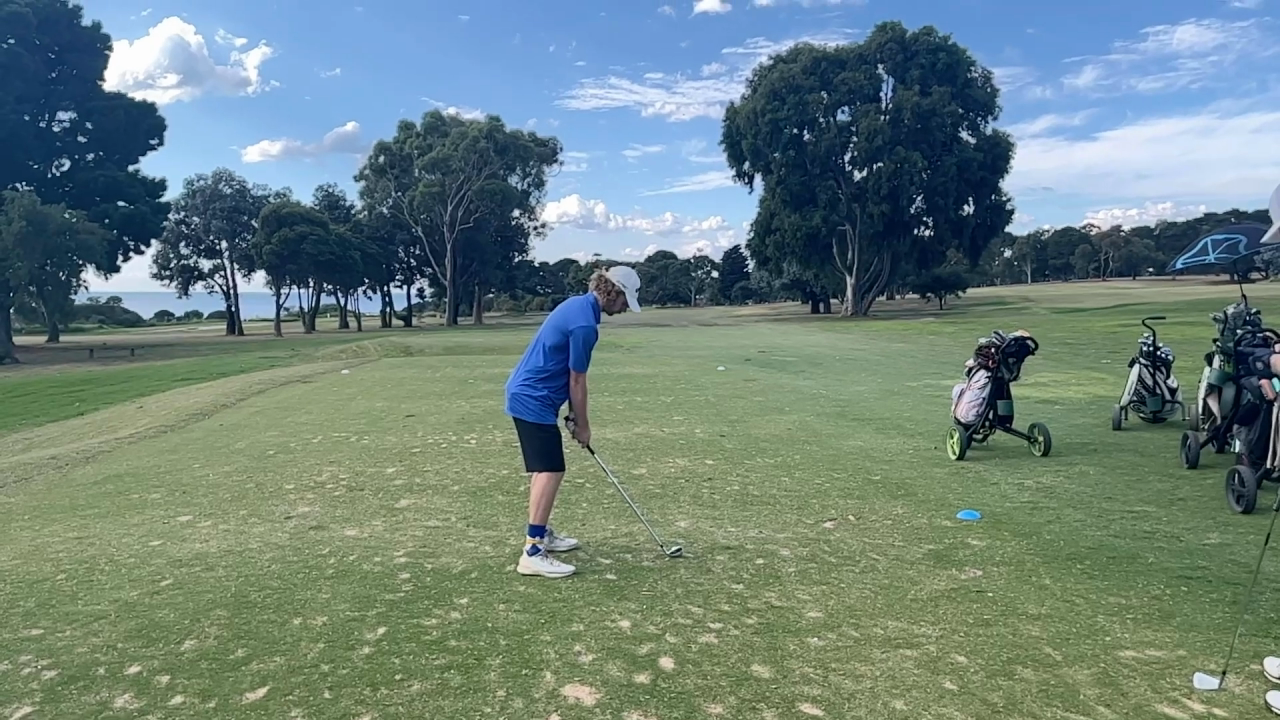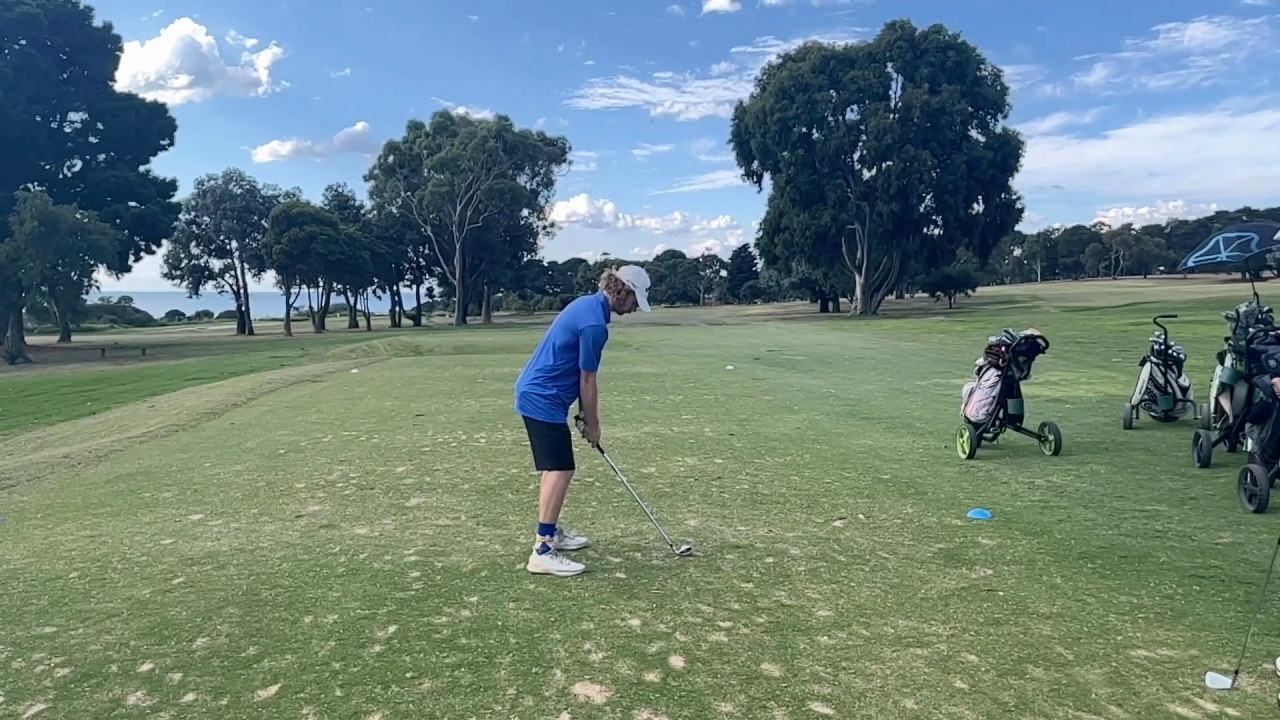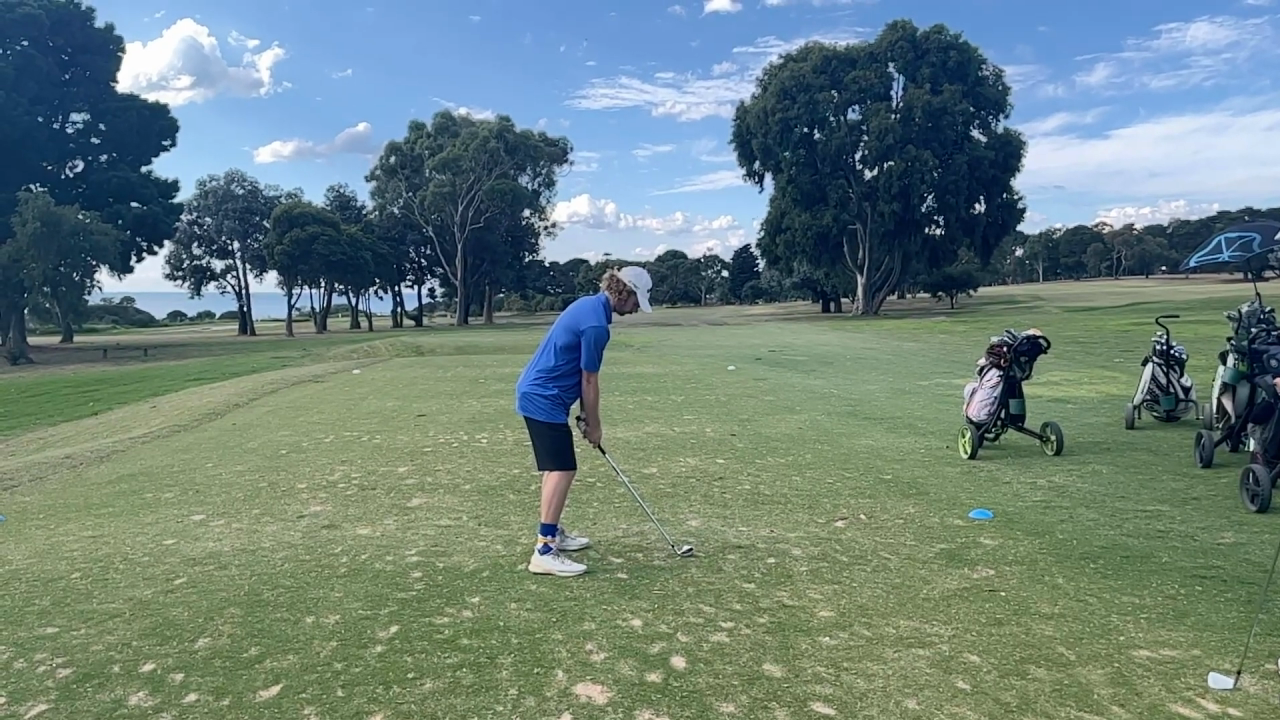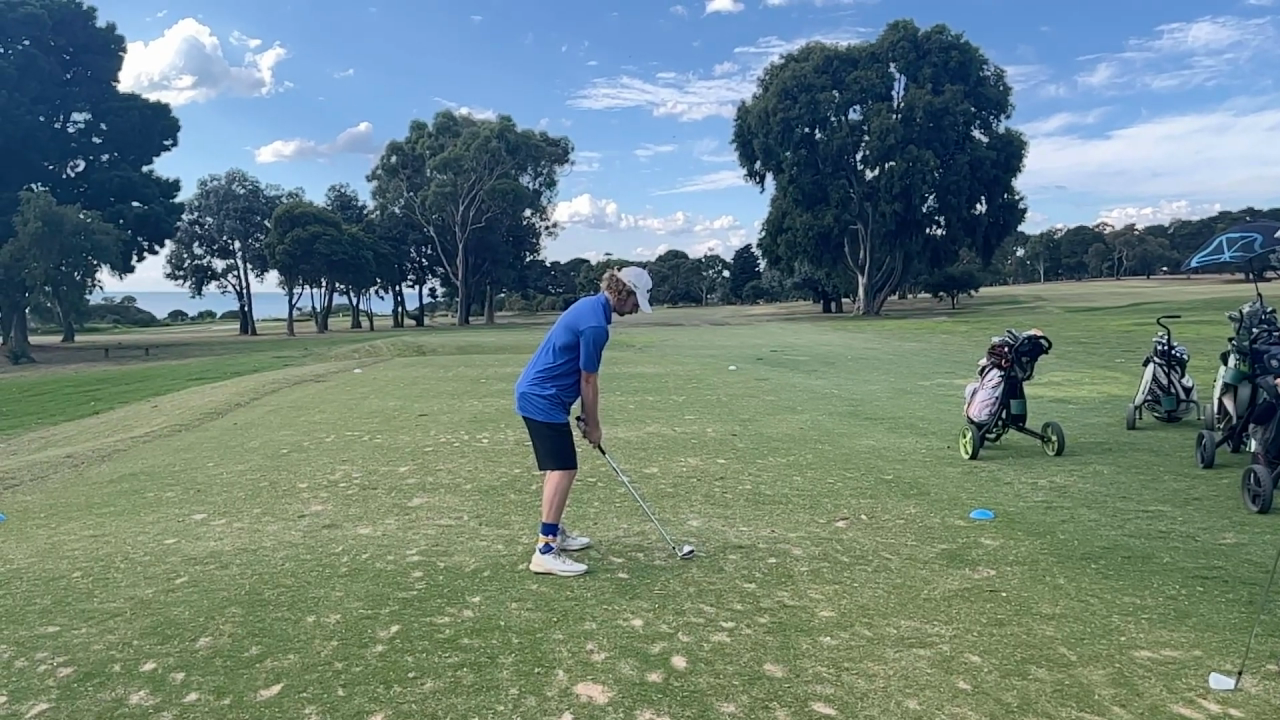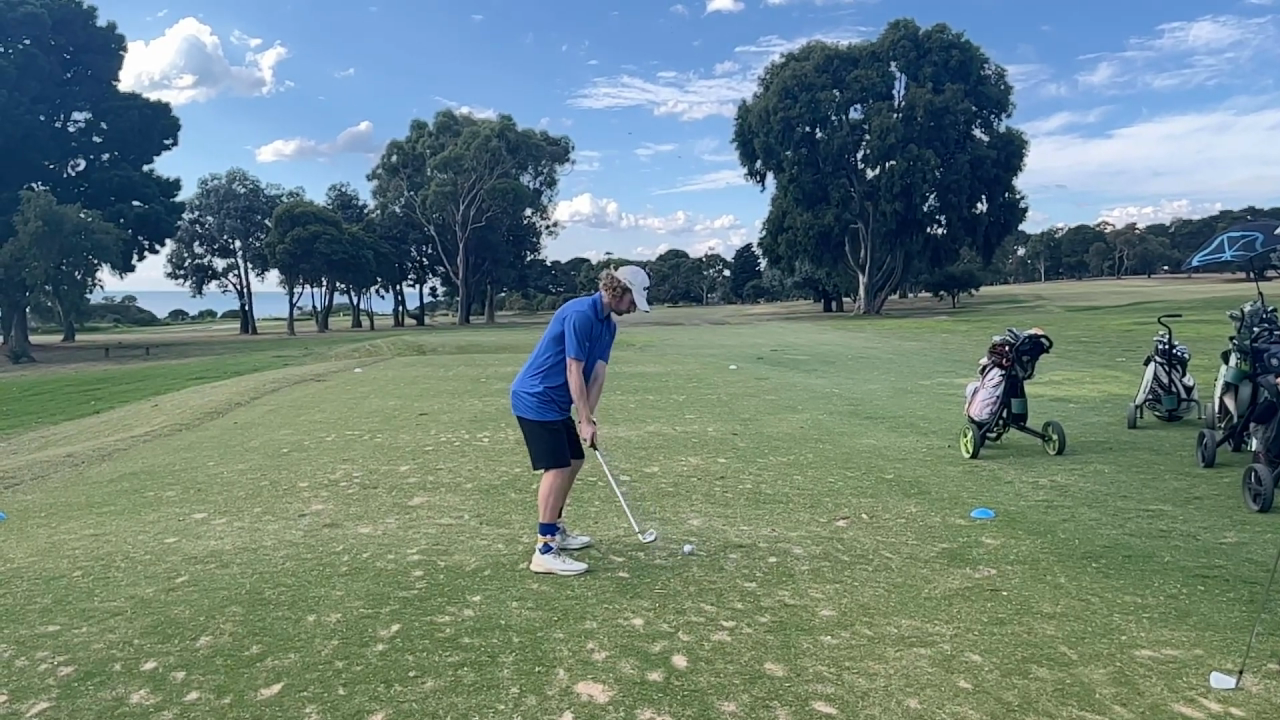
dt=1s
person 1, frame 1
left shoulder: (577, 305)
right shoulder: (584, 324)
right elbow: (577, 381)
left wrist: (573, 414)
right wrist: (582, 424)
left hip: (527, 394)
right hip: (533, 400)
left knee: (544, 470)
right knee: (550, 471)
left ankle: (540, 533)
right ankle: (533, 552)
person 1, frame 2
left shoulder: (587, 304)
right shoulder: (594, 324)
right elbow: (587, 381)
left wrist: (583, 413)
right wrist: (593, 424)
left hip: (536, 393)
right hip: (543, 399)
left knee: (554, 468)
right knee: (559, 470)
left ankle: (550, 532)
right ankle: (542, 550)
person 1, frame 3
left shoulder: (589, 304)
right shoulder: (596, 325)
right elbow: (589, 381)
left wrist: (584, 414)
right wrist: (594, 425)
left hip: (538, 394)
right hip: (545, 399)
left knee: (556, 469)
right knee: (561, 470)
left ankle: (552, 532)
right ankle: (544, 551)
person 1, frame 4
left shoulder: (591, 305)
right shoulder: (595, 325)
right elbow: (588, 381)
left wrist: (585, 414)
right wrist: (593, 425)
left hip: (541, 395)
right hip: (543, 399)
left knee: (558, 467)
right knee: (563, 469)
left ankle: (553, 531)
right ankle: (545, 550)
person 1, frame 5
left shoulder: (608, 325)
right shoulder: (580, 314)
left elbow: (598, 372)
right elbow: (574, 371)
left wrist: (589, 417)
right wrist: (585, 420)
left hip: (556, 401)
right hip: (535, 399)
left knee: (572, 462)
right knee: (556, 468)
left ankle: (555, 529)
right ankle: (544, 550)
